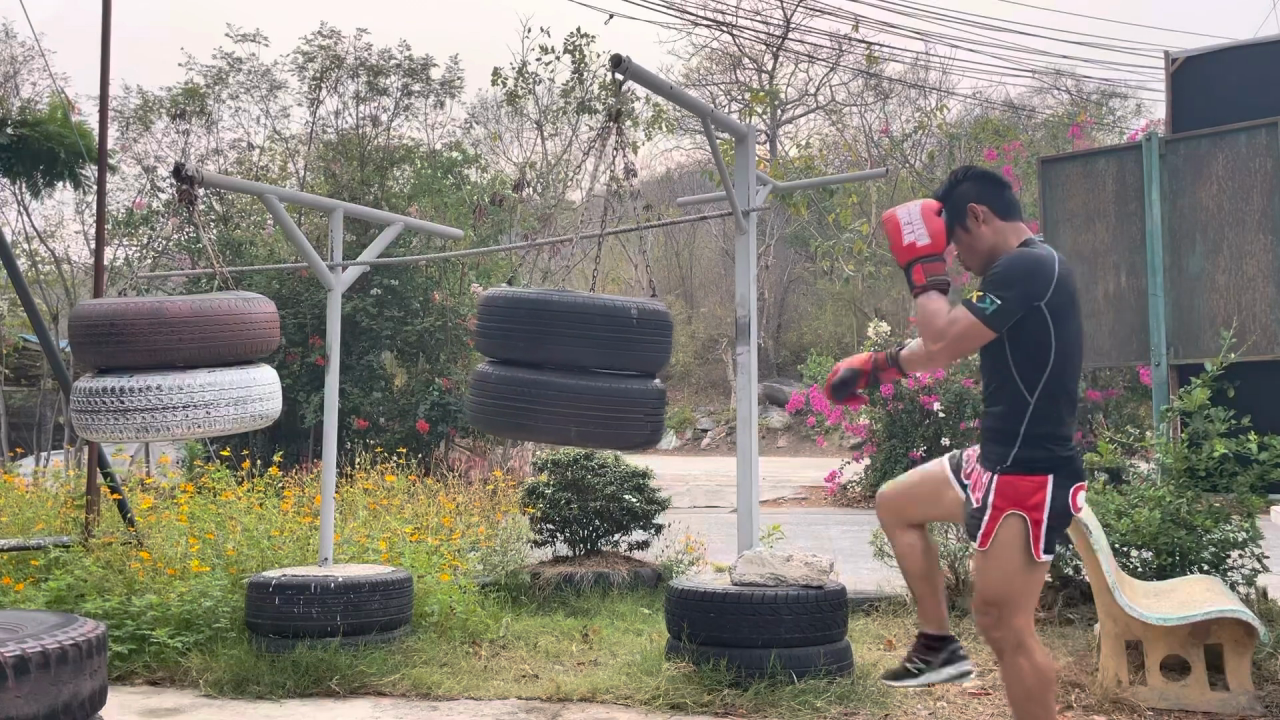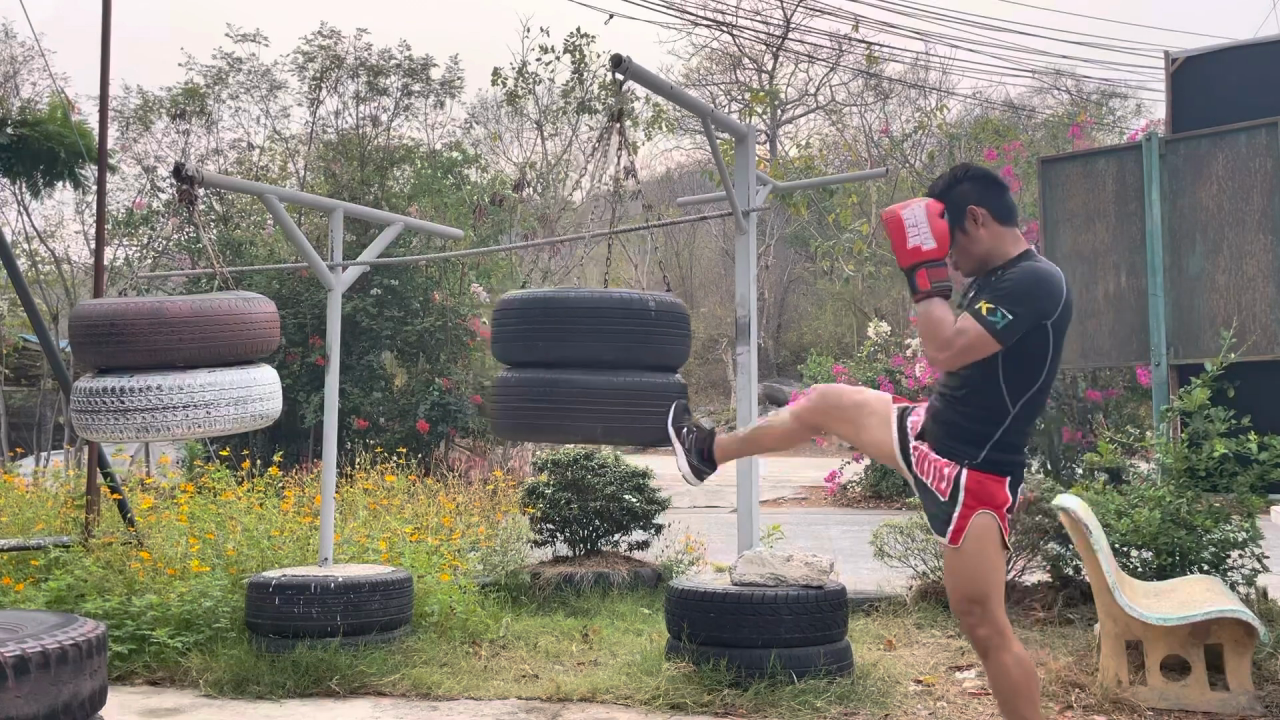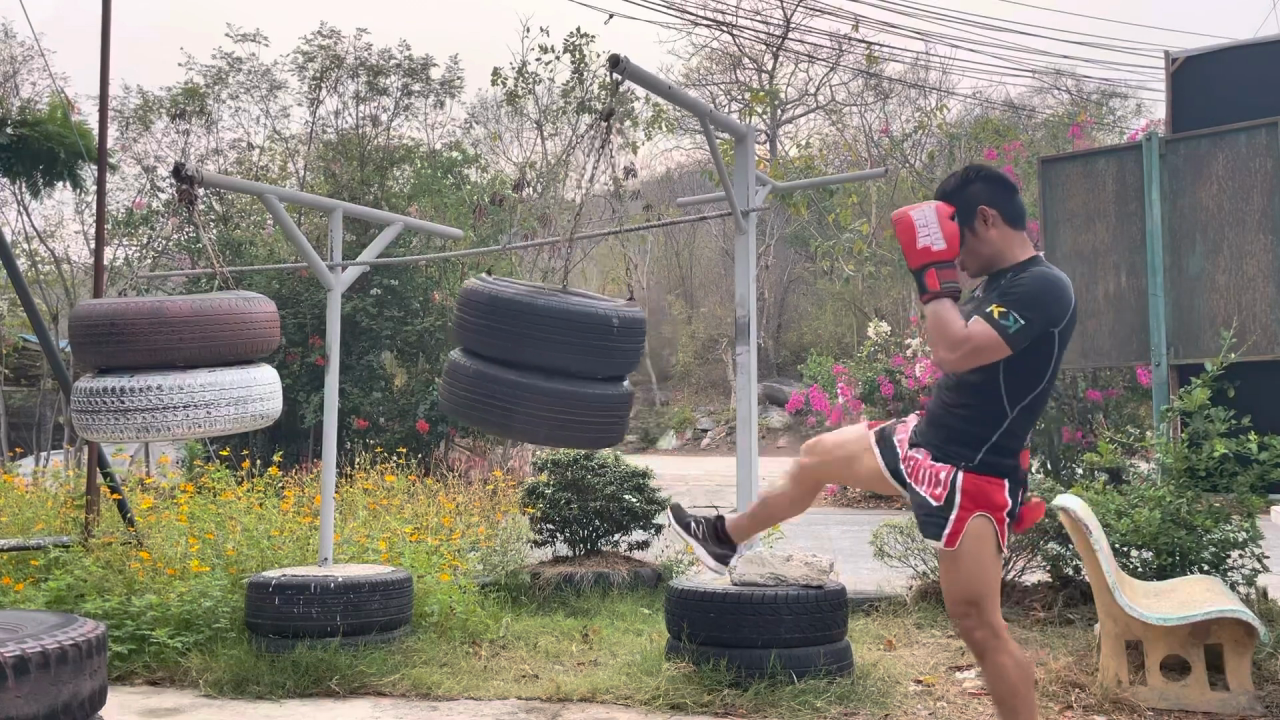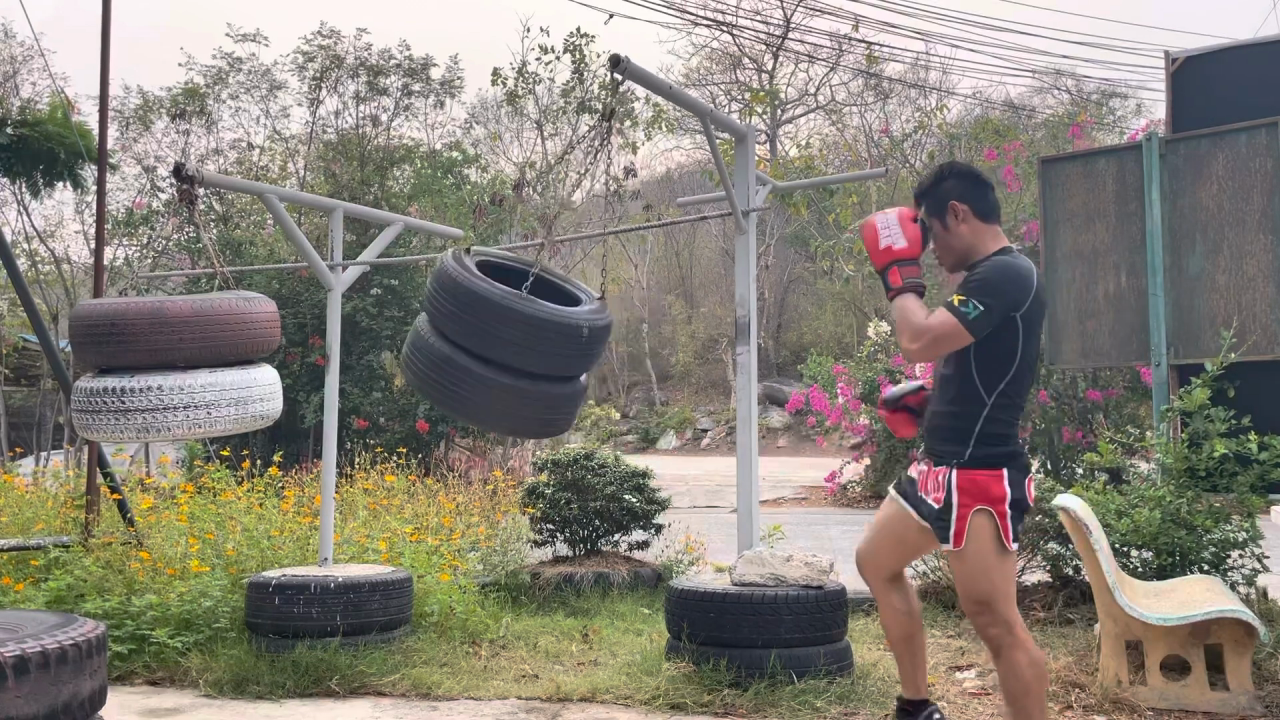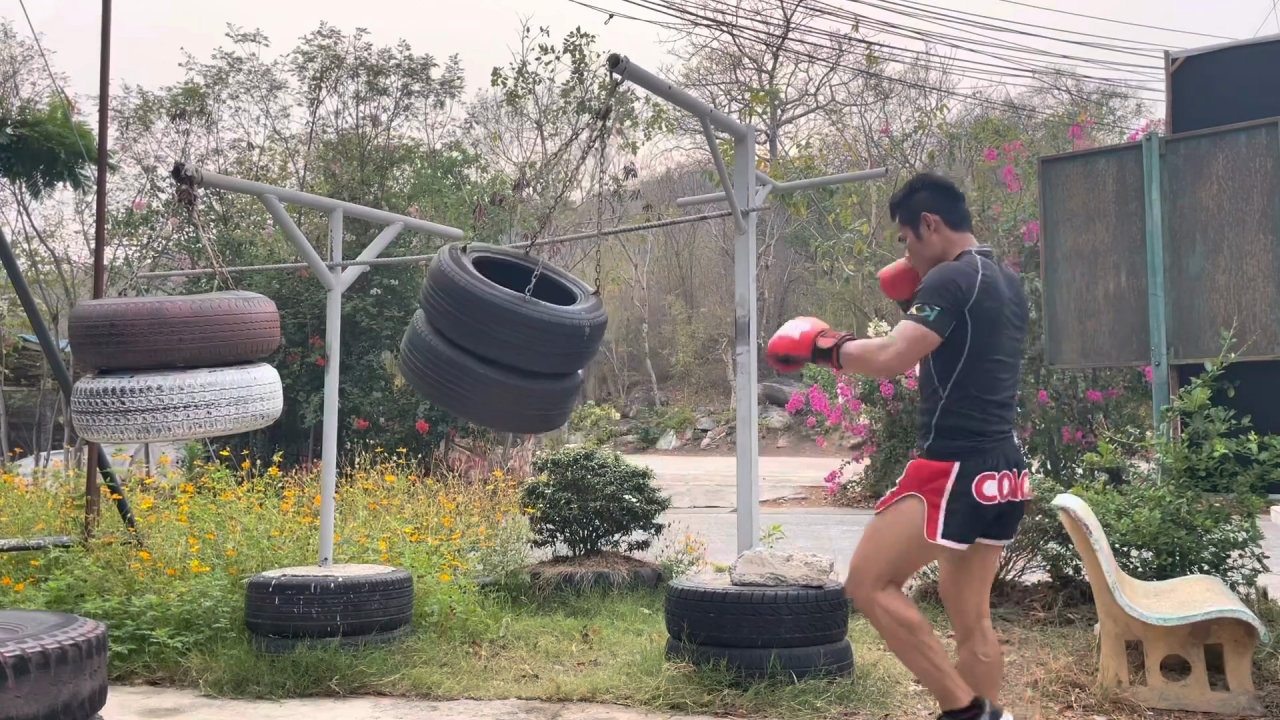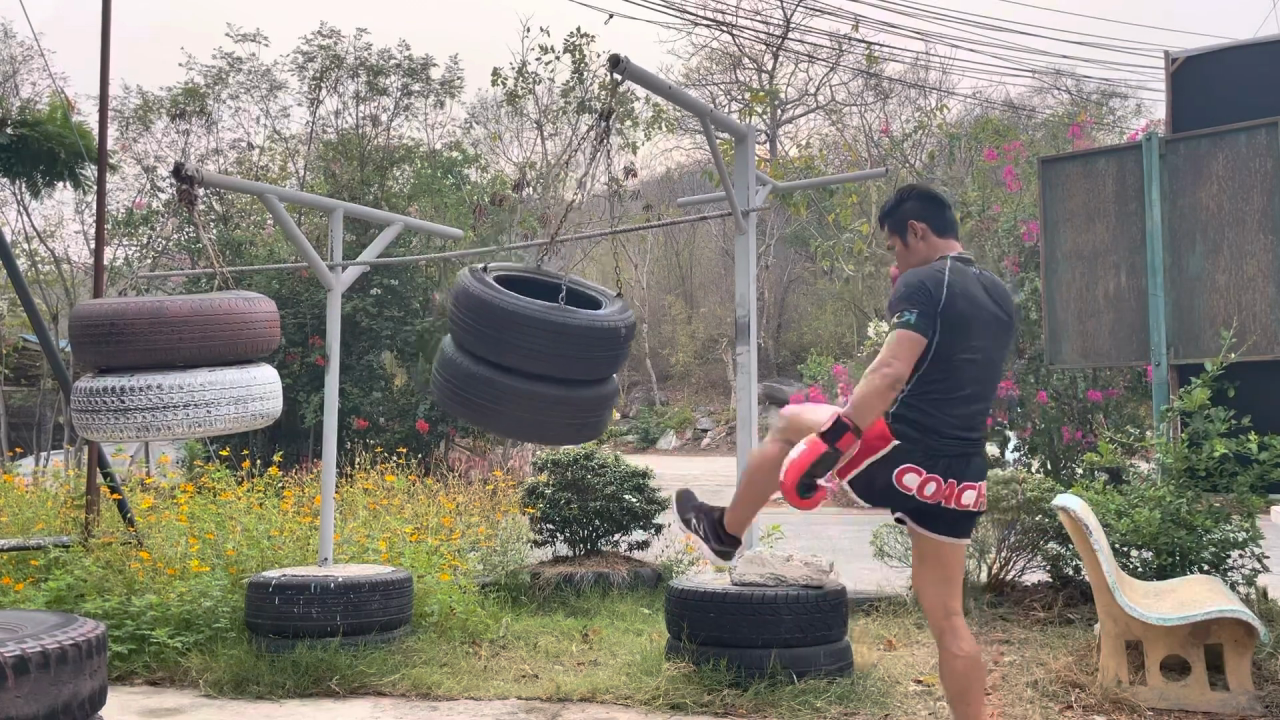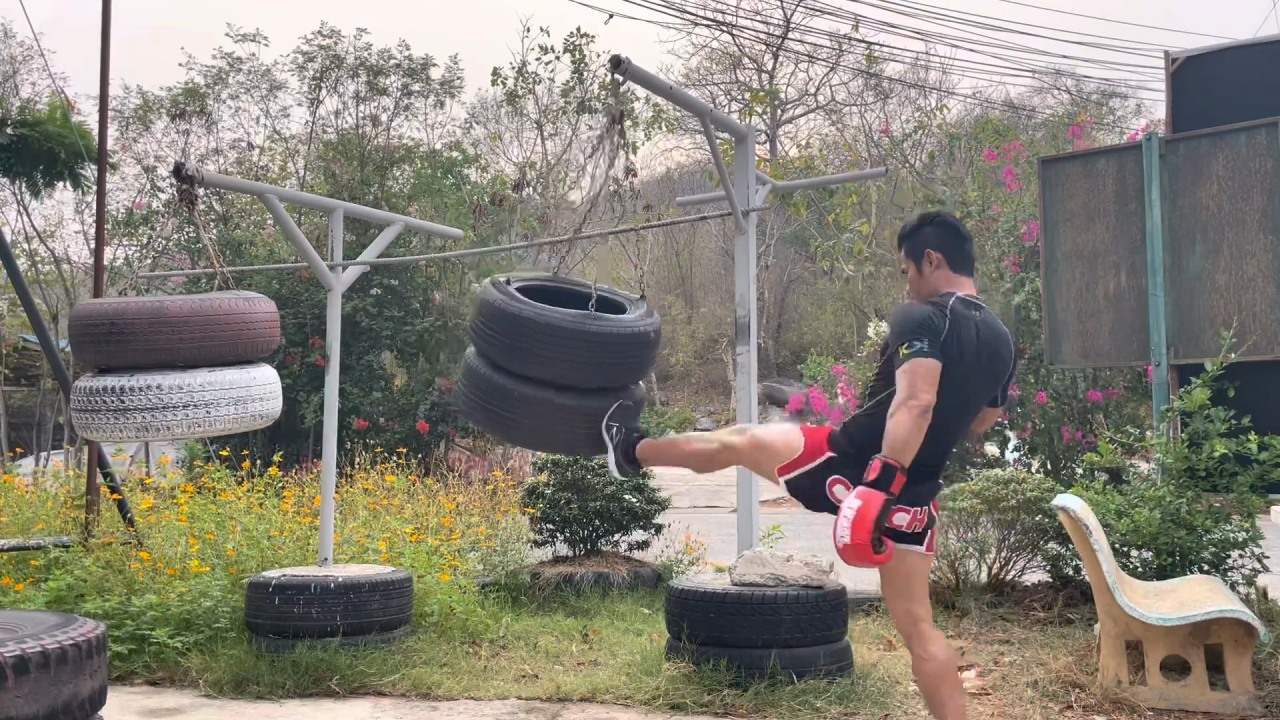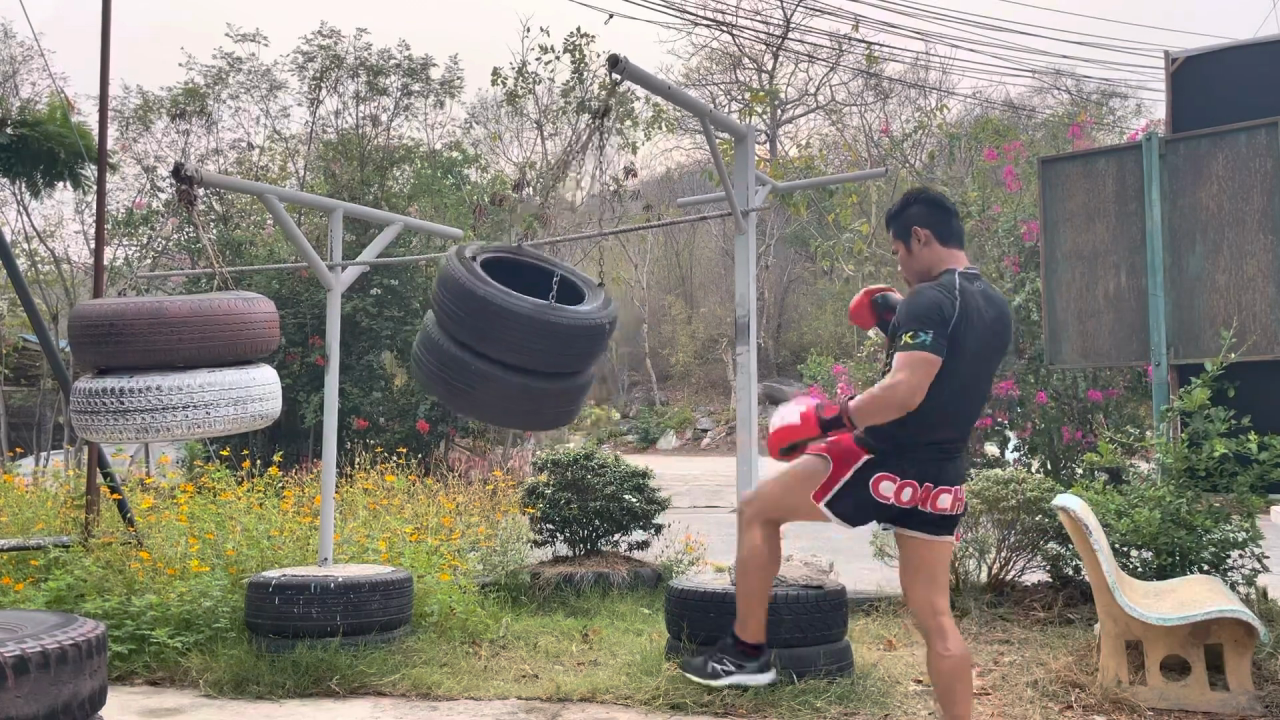
dt=0.2s
person 1, frame 1
left shoulder: (1026, 267)
right shoulder: (1022, 269)
left elbow: (942, 345)
right elbow: (948, 344)
left wrist: (921, 266)
right wrist: (883, 364)
left hip: (1028, 479)
right hip: (997, 465)
left knee: (1003, 626)
right knee: (893, 501)
right ankle: (937, 644)
person 1, frame 2
left shoulder: (1038, 285)
right shoulder: (994, 277)
left elbow: (946, 351)
left wrist: (923, 269)
left hip: (976, 473)
right hip: (929, 433)
left knee: (984, 626)
right knee: (820, 404)
right ankle: (709, 453)
person 1, frame 3
left shoulder: (1046, 289)
right shoulder: (995, 281)
left elbow: (955, 353)
left wrist: (933, 272)
left hip: (970, 479)
right hip: (920, 443)
left knee: (979, 626)
right knee: (816, 457)
right ankle: (724, 537)
person 1, frame 4
left shoulder: (1007, 277)
right shoulder: (996, 274)
left elbow: (918, 343)
left wrist: (898, 270)
right wrist: (931, 397)
left hip: (977, 476)
right hip: (943, 465)
left knee: (995, 624)
right knee: (875, 561)
person 1, frame 5
left shoulder: (953, 278)
right shoulder: (1005, 282)
left elbow: (890, 357)
left wrist: (826, 346)
right wrist: (918, 302)
left hip: (951, 470)
right hip: (998, 473)
left knee: (867, 586)
right knee: (970, 618)
person 1, frame 6
left shoulder: (925, 283)
right shoulder: (1001, 298)
left elbow: (891, 371)
left wrist: (828, 440)
left hip: (899, 454)
right hip: (964, 476)
left knee: (788, 423)
right knee: (946, 619)
left ankle: (726, 531)
person 1, frame 7
left shoulder: (923, 318)
right shoulder: (1001, 340)
left elbow: (914, 402)
right elbow: (981, 422)
left wrist: (881, 482)
left hip: (849, 464)
right hip: (912, 500)
left knee: (737, 442)
right knee: (918, 625)
left ankle: (634, 451)
person 1, frame 8
left shoulder: (933, 299)
right shoulder: (996, 305)
left elbow: (905, 389)
left wrist: (829, 417)
left hip: (878, 462)
right hip: (941, 483)
left knee: (756, 513)
right knee: (934, 617)
left ankle: (746, 650)
